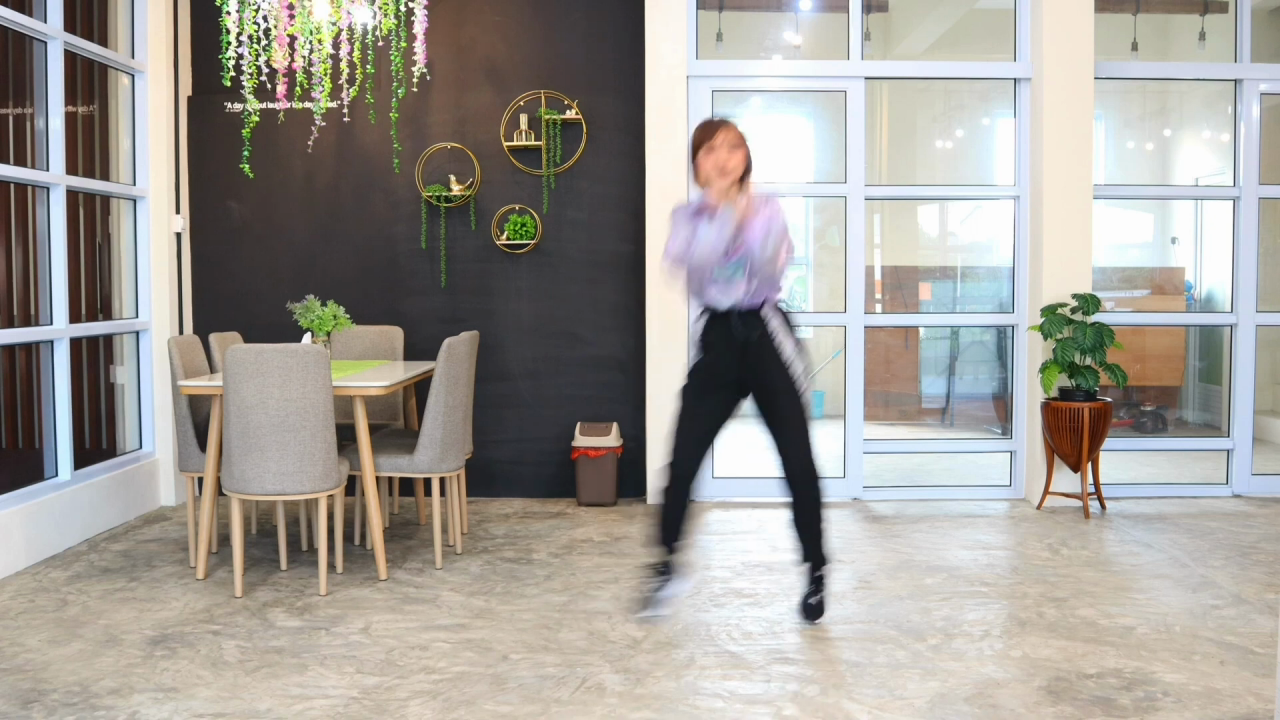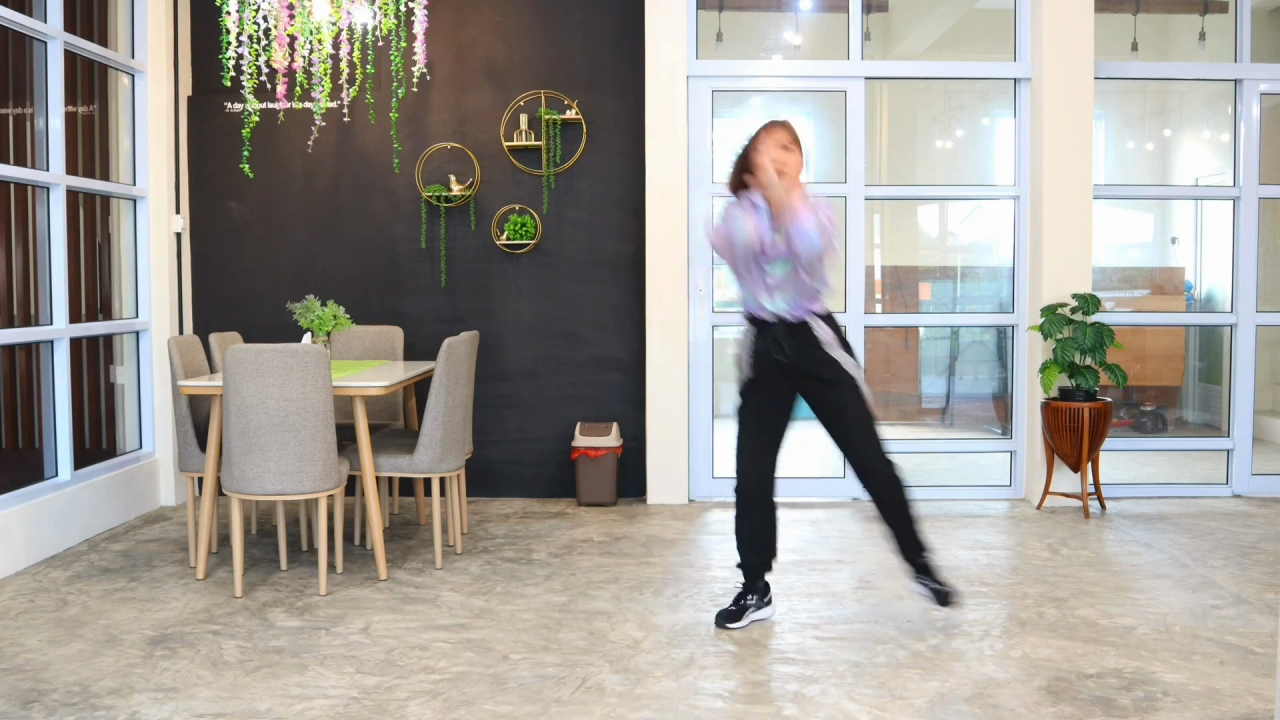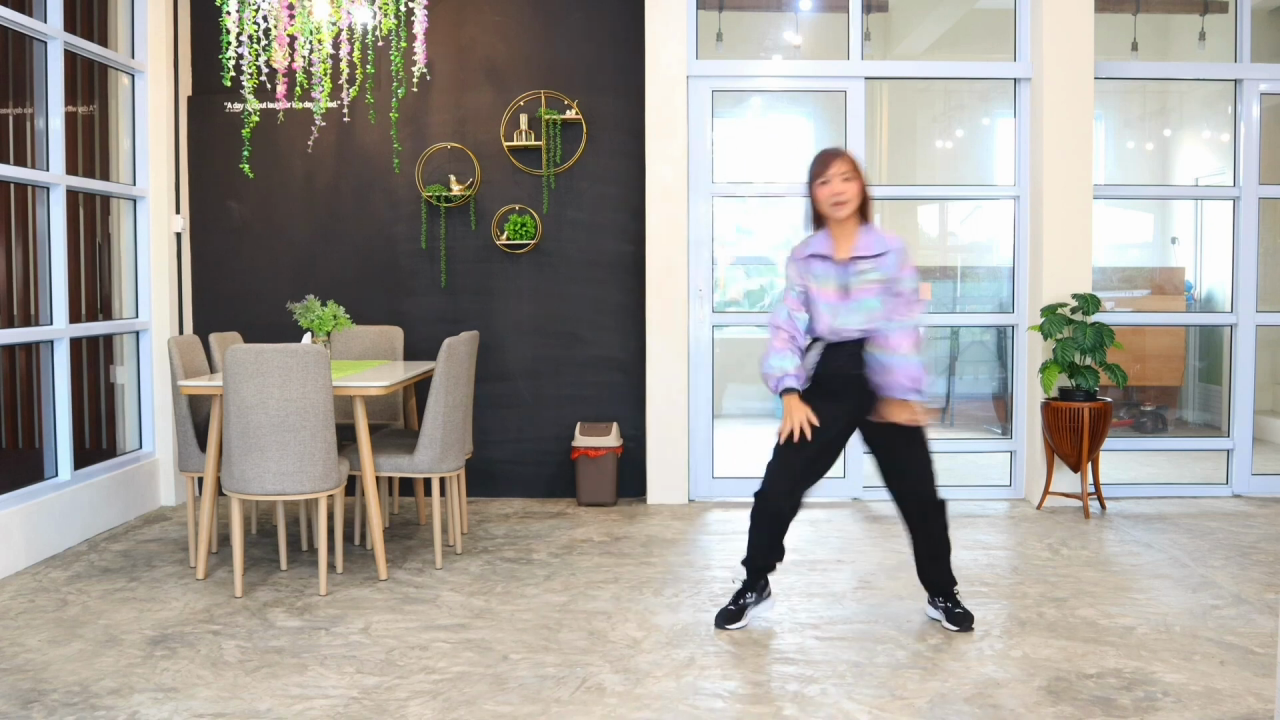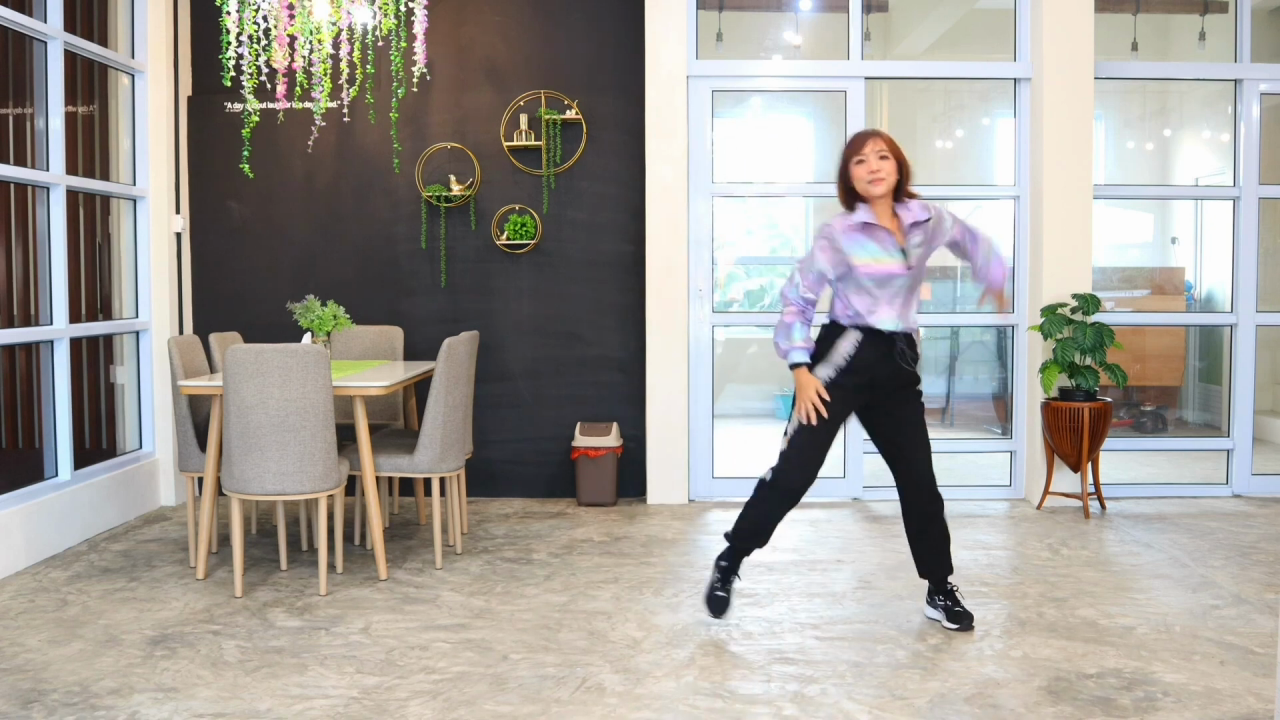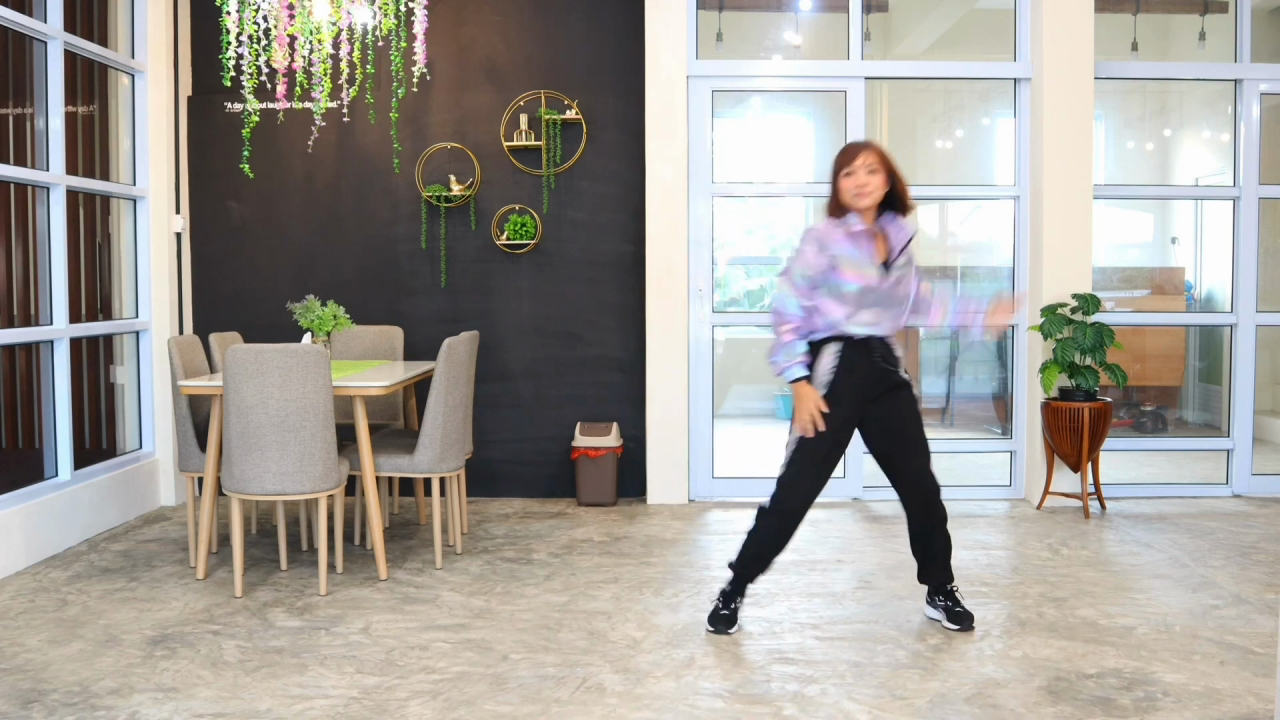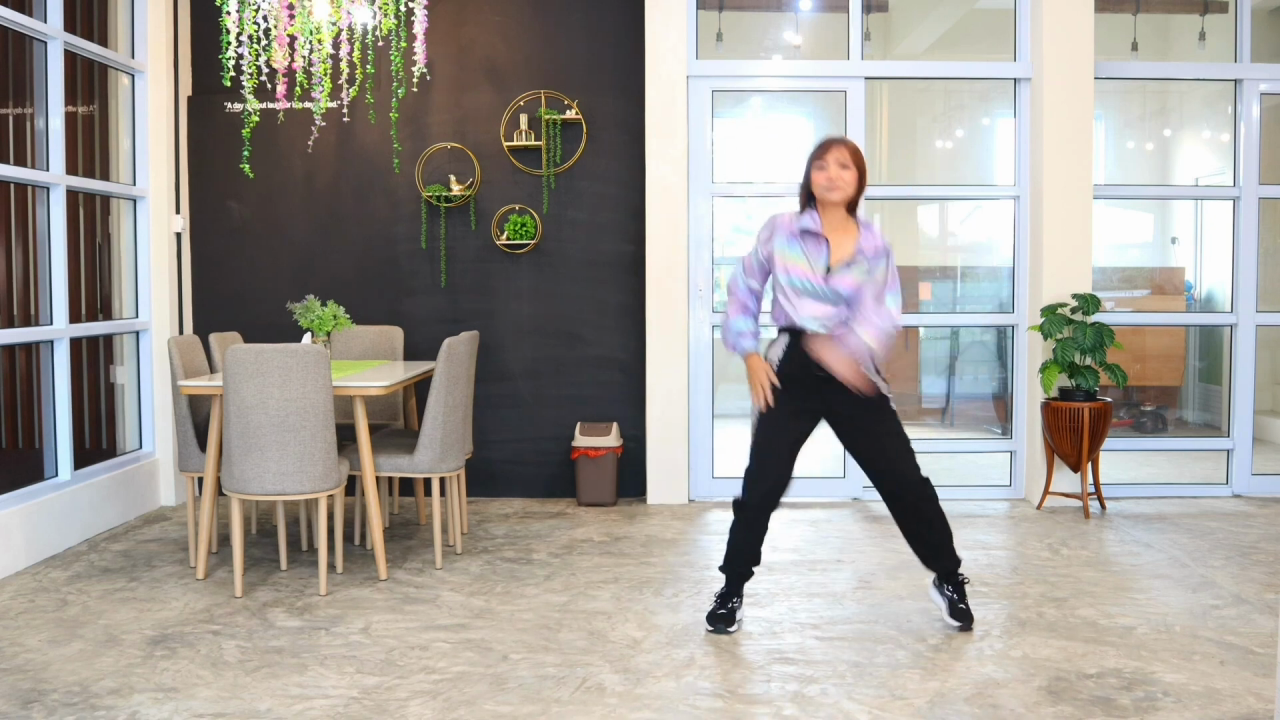
dt=0.2s
person 1, frame 1
left shoulder: (765, 209)
right shoulder: (687, 217)
left elbow: (772, 257)
right elbow: (686, 254)
left wrist: (743, 210)
right wrist: (725, 218)
left hip: (768, 340)
right hip: (718, 342)
left knee: (799, 463)
right knee: (684, 461)
left ankle: (815, 573)
right ankle: (668, 565)
person 1, frame 2
left shoulder: (814, 213)
right shoulder: (738, 212)
left elbow: (816, 249)
right elbow: (733, 244)
left wrist: (792, 203)
right wrist: (777, 208)
left hip: (817, 346)
right hip: (766, 350)
left knee: (872, 463)
right knee: (752, 476)
left ankle: (920, 567)
right ankle: (755, 590)
person 1, frame 3
left shoulder: (890, 248)
right shoulder: (802, 257)
left elbow: (905, 321)
right elbow: (785, 329)
left wrist: (905, 392)
right wrist: (790, 393)
left hip: (877, 378)
right hip: (825, 373)
left knee: (918, 492)
right knee: (780, 486)
left ankle: (941, 593)
right ankle: (755, 583)
person 1, frame 4
left shoulder: (924, 218)
right shoulder: (839, 233)
left elbow: (964, 237)
right elbow: (797, 298)
left wrist: (994, 276)
right wrist: (800, 368)
left hip: (898, 364)
right hip: (847, 359)
left knee: (919, 482)
right knee: (793, 472)
left ankle: (939, 590)
right ankle: (729, 563)
person 1, frame 5
left shoulder: (898, 235)
right shoulder: (823, 238)
left elbow: (909, 305)
right elbow: (788, 310)
left wrist: (978, 314)
right wrist: (799, 381)
left hip: (884, 371)
right hip: (834, 370)
left knee: (920, 486)
right knee: (795, 491)
left ankle: (940, 591)
right ankle: (736, 587)
person 1, frame 6
left shoulder: (874, 246)
right shoulder: (781, 230)
left elbow: (884, 316)
right elbow: (742, 292)
left wrist: (846, 349)
right wrist: (750, 353)
left hip: (853, 371)
right hip: (793, 367)
left knee: (904, 479)
right knee: (763, 484)
left ankle: (949, 579)
right ankle: (731, 590)
